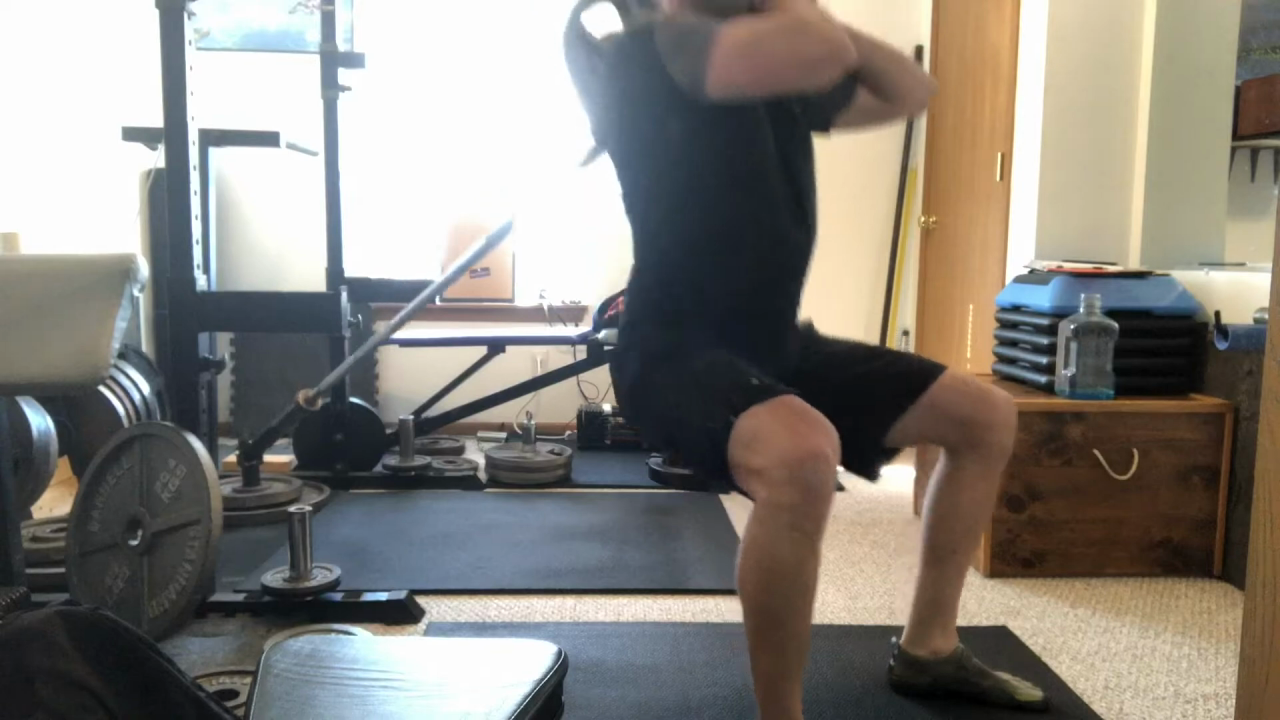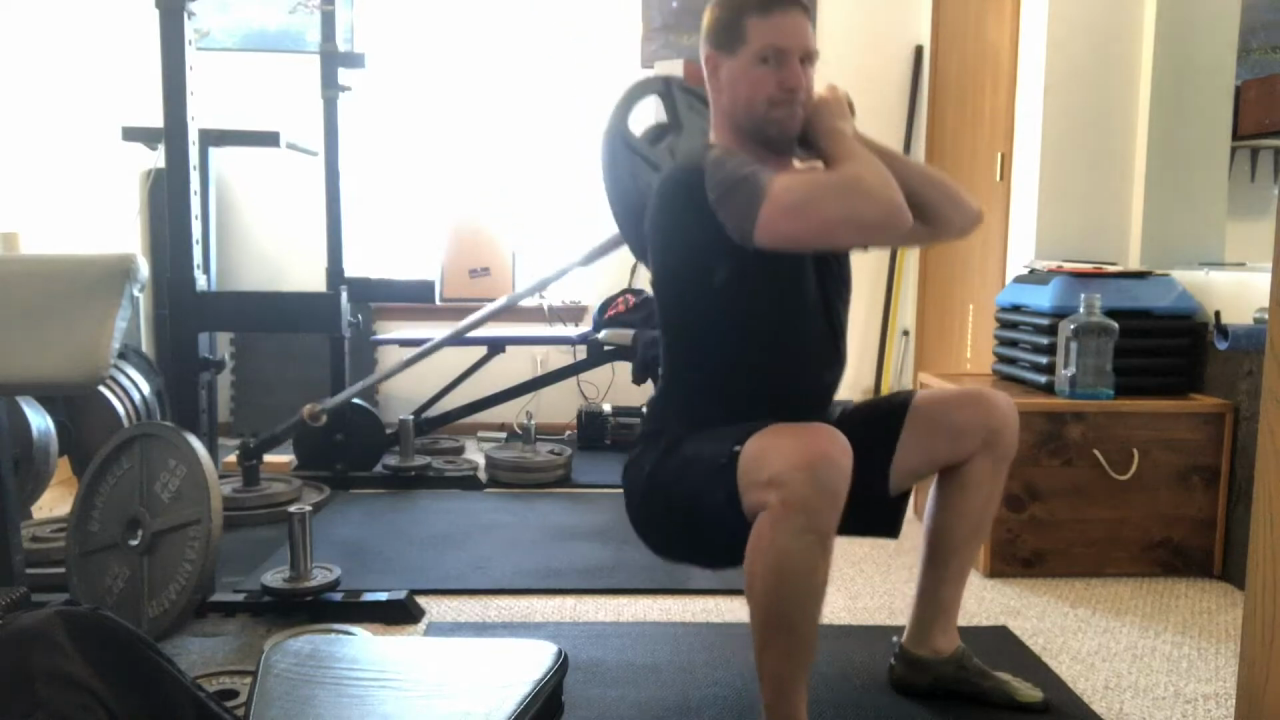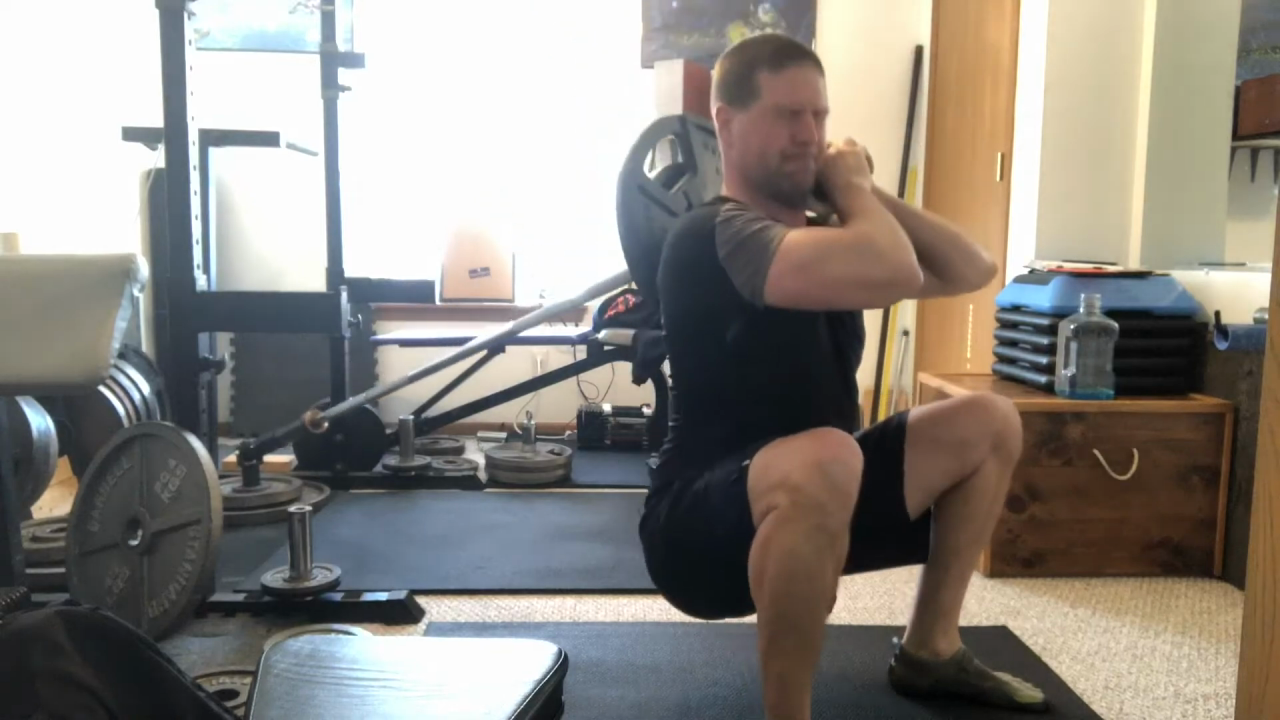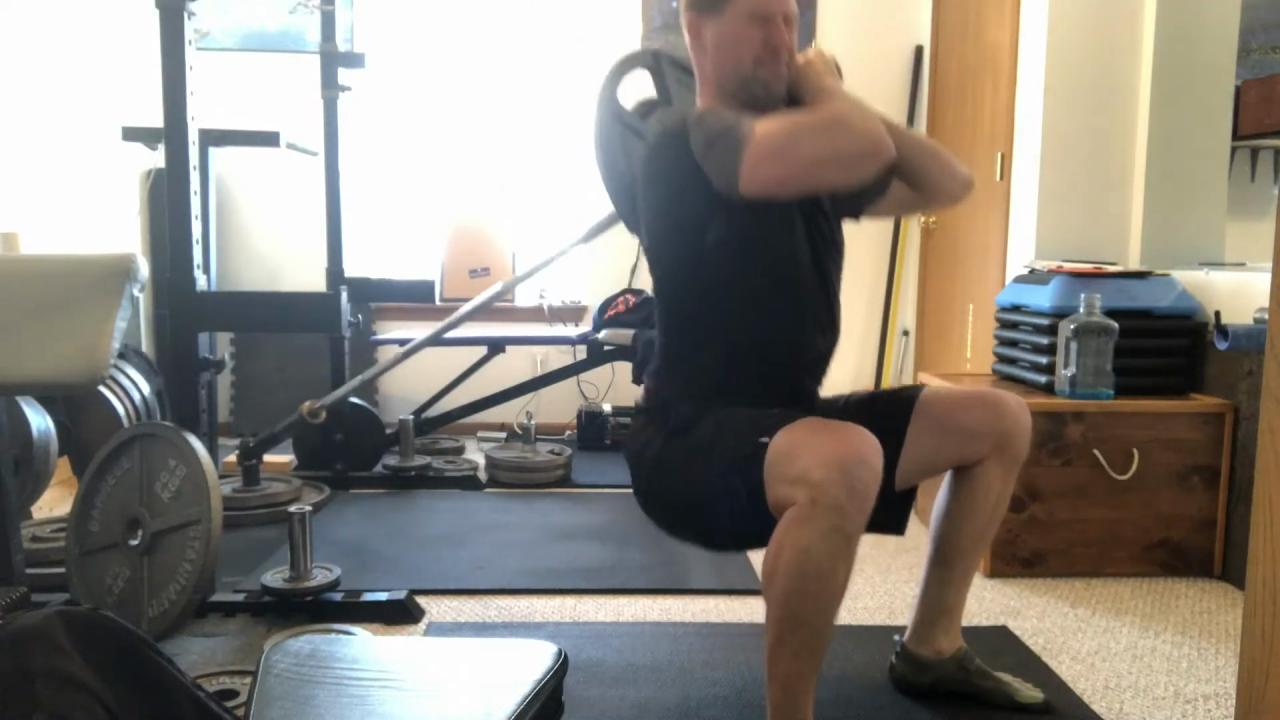
dt=0.4s
person 1, frame 1
left shoulder: (771, 63)
left elbow: (911, 91)
right elbow: (816, 61)
left hip: (775, 346)
right hip: (679, 354)
left knee: (986, 417)
right knee: (802, 454)
left ankle: (929, 648)
person 1, frame 2
left shoulder: (808, 190)
right shoulder: (707, 184)
left elbow: (957, 216)
right elbow: (880, 212)
left wrist: (850, 140)
right wrist: (837, 134)
left hip: (781, 462)
right hip: (686, 476)
left knee: (986, 419)
right knee: (812, 462)
left ankle: (929, 650)
person 1, frame 3
left shoulder: (818, 240)
right shoulder: (717, 238)
left elbow: (971, 270)
right elbow: (890, 274)
left wrist: (861, 192)
right wrist: (852, 186)
left hip: (799, 495)
right hip: (697, 521)
left knee: (990, 424)
right knee: (822, 465)
left ankle: (930, 651)
person 1, frame 4
left shoulder: (804, 140)
right shoulder: (693, 147)
left elbow: (947, 183)
right elbow: (855, 146)
left wrist: (825, 90)
right wrist: (825, 84)
left hip: (782, 416)
right hip: (692, 443)
left knee: (1000, 423)
right knee: (844, 464)
left ankle: (929, 649)
